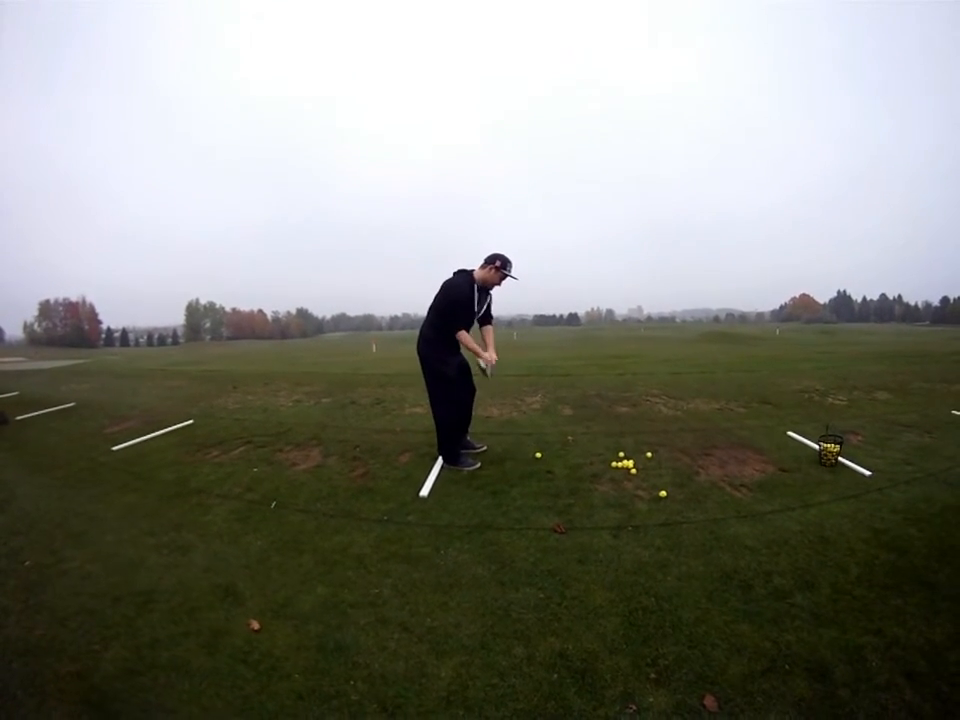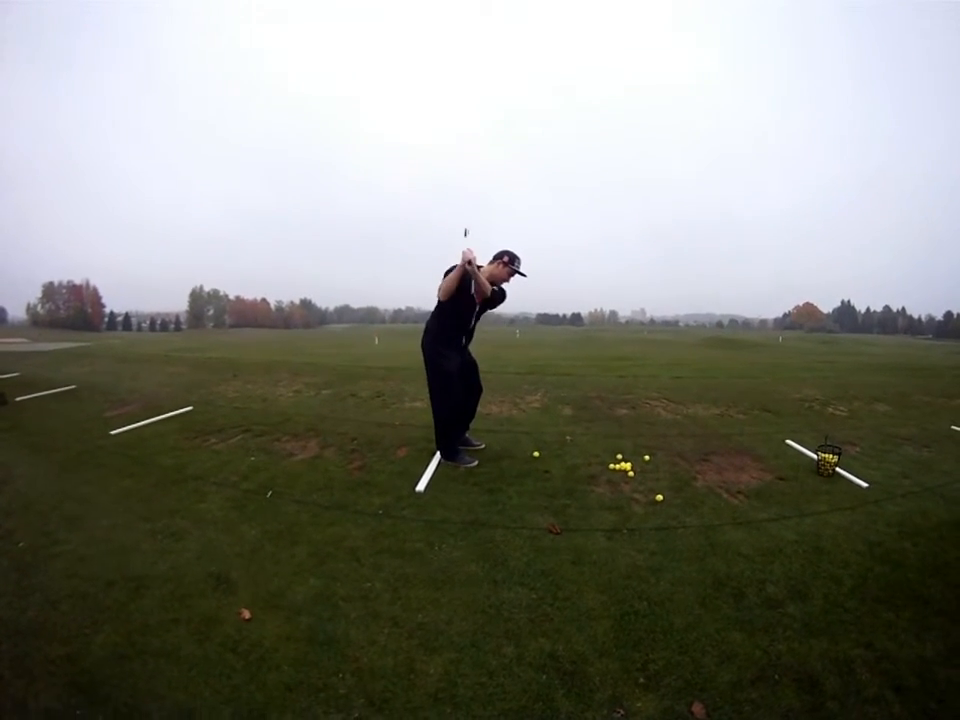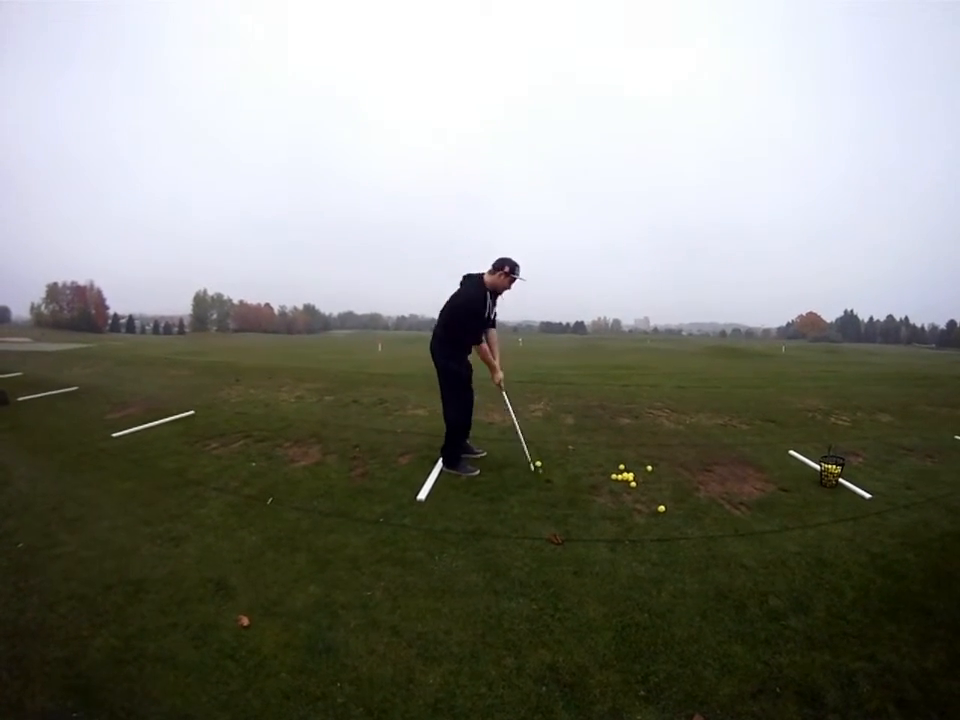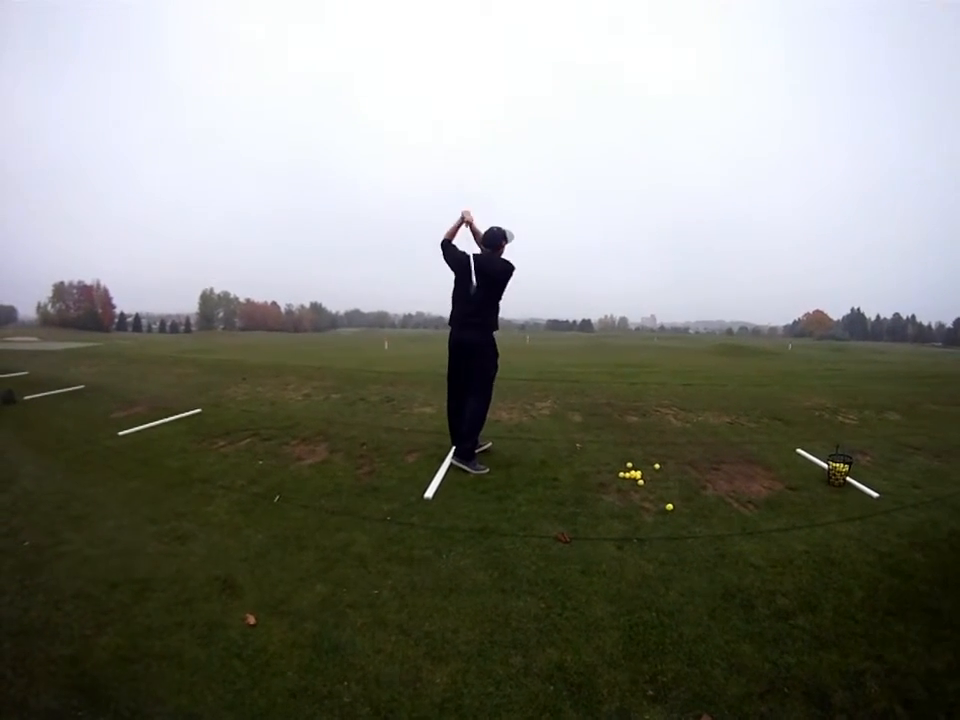
dt=0.4s
person 1, frame 1
left shoulder: (484, 294)
right shoulder: (457, 286)
left elbow: (487, 323)
right elbow: (458, 330)
left wrist: (490, 350)
right wrist: (481, 354)
left hip: (451, 348)
right hip: (433, 348)
left knee: (466, 391)
right knee: (447, 399)
left ankle: (459, 439)
right ankle: (450, 455)
person 1, frame 2
left shoulder: (498, 293)
right shoulder: (458, 272)
left elbow: (485, 293)
right elbow: (442, 296)
left wrist: (474, 271)
right wrist: (462, 267)
left hip: (460, 346)
right hip: (438, 343)
left knee: (473, 389)
right knee: (447, 395)
left ankle: (459, 435)
right ankle: (448, 450)
person 1, frame 3
left shoulder: (488, 295)
right shoulder: (473, 296)
left elbow: (490, 330)
right elbow: (477, 341)
left wrist: (497, 363)
right wrist: (493, 370)
left hip: (448, 348)
right hip: (449, 351)
left knee: (462, 397)
right knee: (459, 400)
left ankle: (459, 444)
right ankle: (451, 459)
person 1, frame 4
left shoulder: (463, 263)
right shoulder: (505, 270)
left elbow: (445, 242)
right elbow: (493, 257)
left wrist: (461, 221)
right wrist: (476, 230)
left hip: (457, 336)
right hip: (481, 339)
left knee: (458, 391)
right knee: (478, 394)
left ankle: (463, 441)
right ankle: (464, 452)
